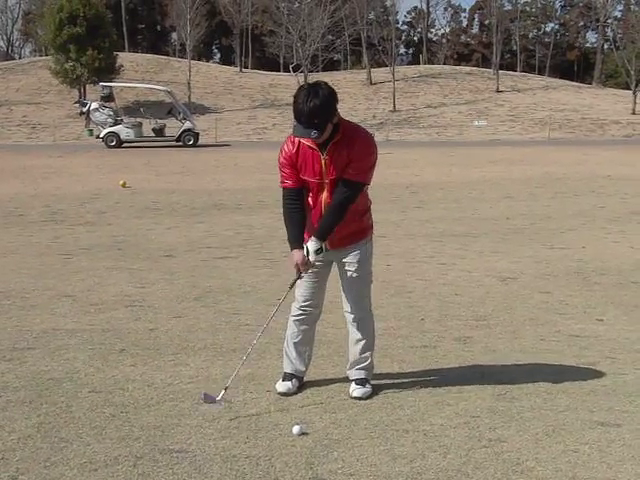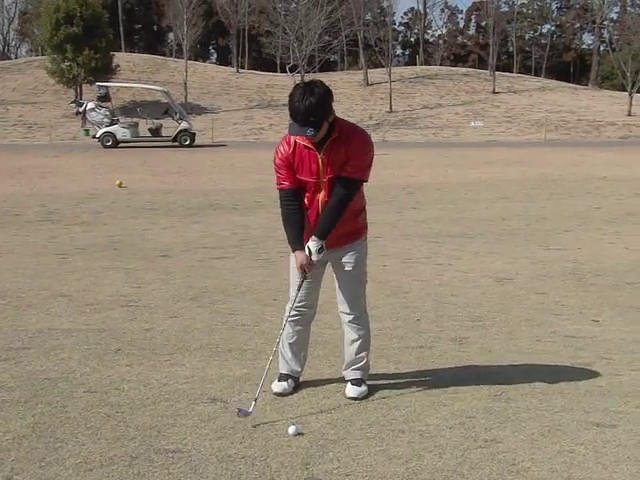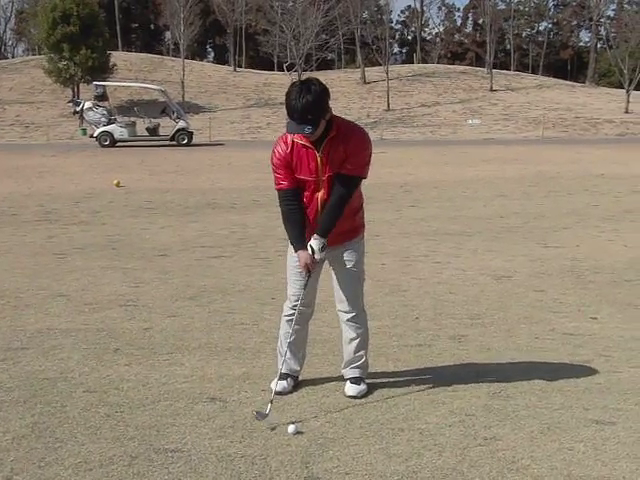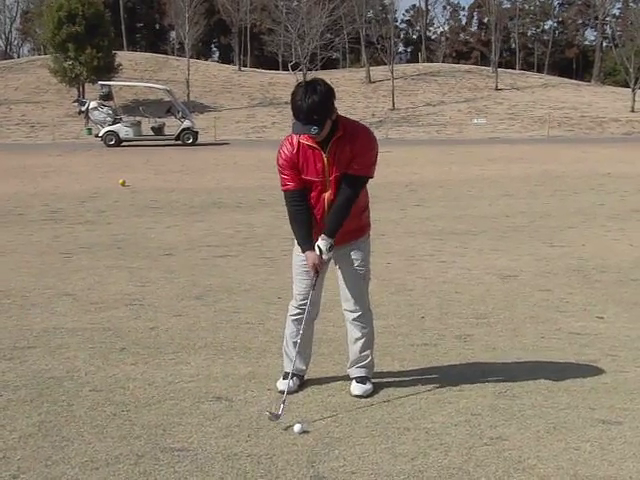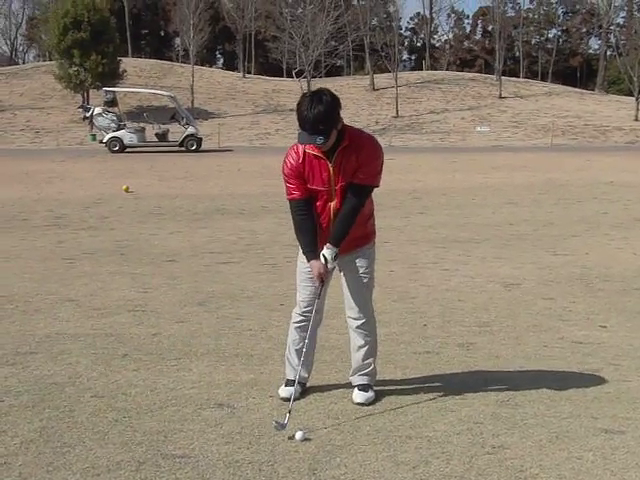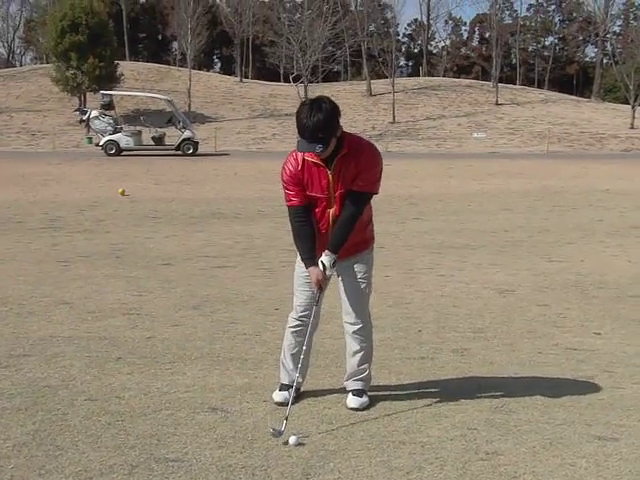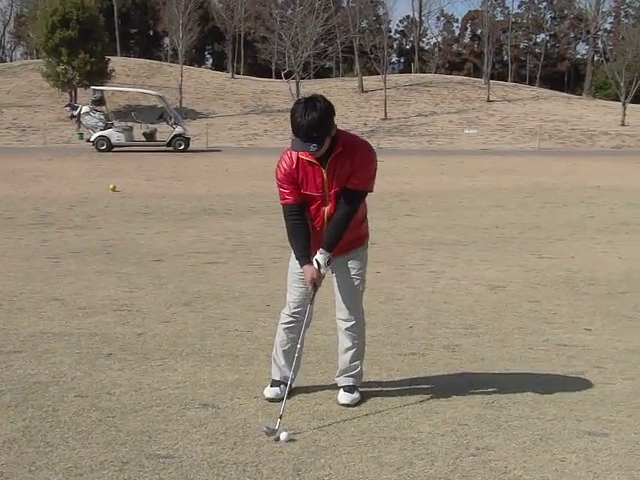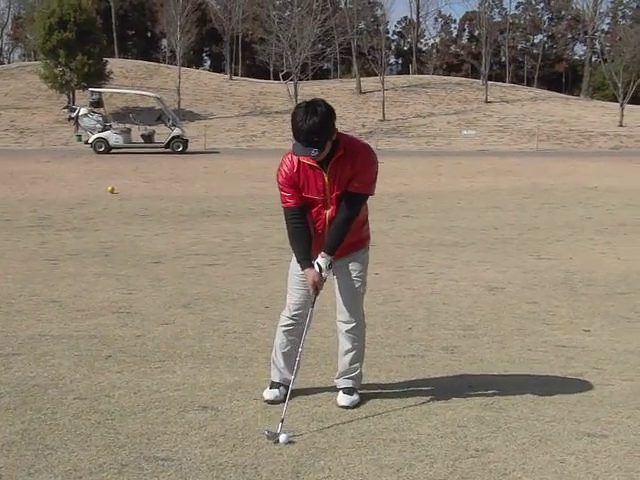
dt=0.1s
person 1, frame 1
left shoulder: (361, 142)
right shoulder: (291, 148)
left elbow: (345, 197)
right elbow: (292, 200)
left wrist: (318, 240)
right wrist: (296, 246)
left hip: (353, 239)
right hip: (310, 240)
left knee: (358, 308)
right knee: (303, 307)
left ankle: (360, 373)
right ankle: (293, 371)
person 1, frame 2
left shoulder: (357, 141)
right shoulder: (286, 148)
left elbow: (344, 196)
right elbow: (289, 202)
left wrist: (318, 240)
right wrist: (297, 247)
left hip: (348, 239)
right hip: (304, 240)
left knee: (353, 308)
right knee: (299, 307)
left ankle: (356, 374)
right ankle: (289, 371)
person 1, frame 3
left shoulder: (355, 138)
right shoulder: (284, 148)
left elbow: (343, 193)
right elbow: (289, 201)
left wrist: (320, 238)
right wrist: (299, 247)
left hip: (346, 237)
right hip: (304, 239)
left knee: (351, 307)
right knee: (296, 305)
left ankle: (355, 372)
right ankle: (288, 370)
person 1, frame 4
left shoulder: (361, 138)
right shoulder: (289, 149)
left elbow: (349, 194)
right elbow: (295, 202)
left wrist: (327, 239)
right wrist: (307, 247)
left hip: (351, 237)
right hip: (309, 238)
left knee: (356, 306)
right knee: (301, 304)
left ankle: (361, 371)
right ankle: (293, 370)
person 1, frame 5
left shoulder: (367, 147)
right shoulder: (295, 157)
left elbow: (355, 202)
right elbow: (300, 211)
left wrist: (332, 248)
right wrist: (312, 256)
left hip: (356, 245)
right hip: (314, 246)
left knee: (360, 314)
right knee: (304, 312)
left ankle: (363, 379)
right ankle: (295, 376)
person 1, frame 6
left shoulder: (366, 154)
right shoulder: (294, 164)
left elbow: (353, 210)
right elbow: (299, 218)
left wrist: (331, 255)
right wrist: (311, 263)
left hip: (355, 250)
right hip: (312, 251)
left knee: (357, 319)
right knee: (300, 317)
left ankle: (357, 384)
right ankle: (289, 381)
person 1, frame 7
left shoulder: (361, 152)
right shoulder: (288, 162)
left elbow: (348, 208)
right elbow: (294, 216)
left wrist: (325, 253)
right wrist: (305, 261)
left hip: (349, 247)
right hip: (307, 248)
left knee: (350, 316)
right knee: (293, 313)
left ankle: (349, 380)
right ankle: (281, 376)
person 1, frame 8
left shoulder: (362, 155)
right shoulder: (290, 165)
left elbow: (350, 212)
right elbow: (295, 219)
left wrist: (327, 256)
right wrist: (307, 264)
left hip: (350, 249)
right hip: (308, 250)
left knee: (350, 318)
right knee: (292, 315)
left ankle: (348, 382)
right ankle: (280, 379)
